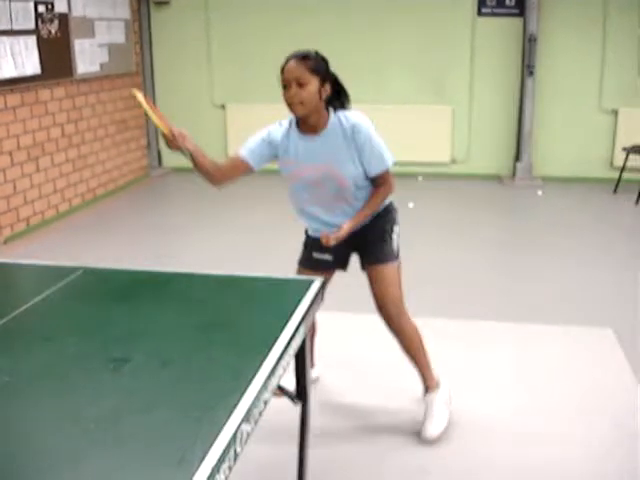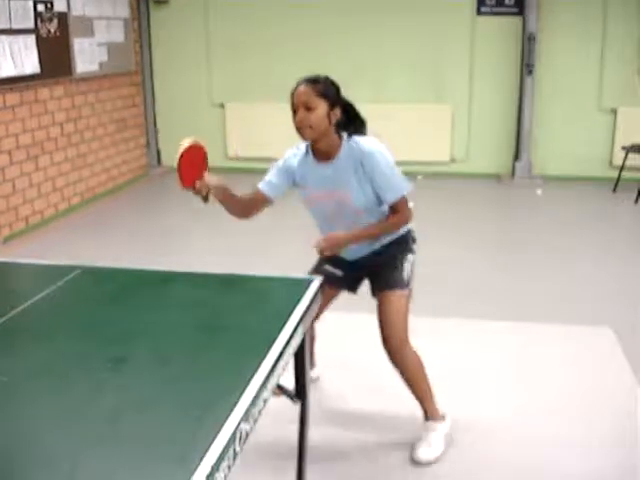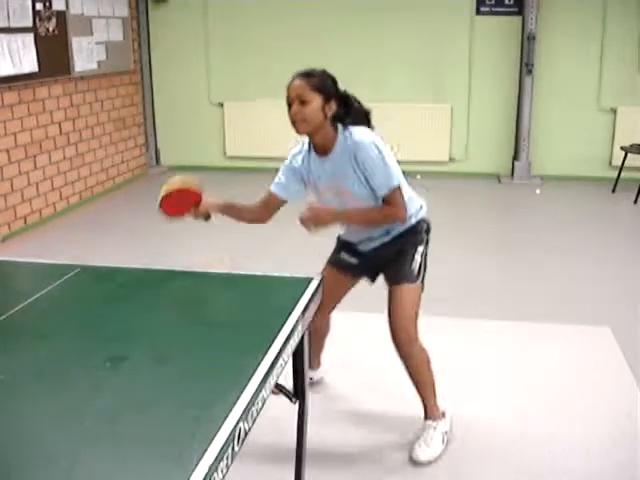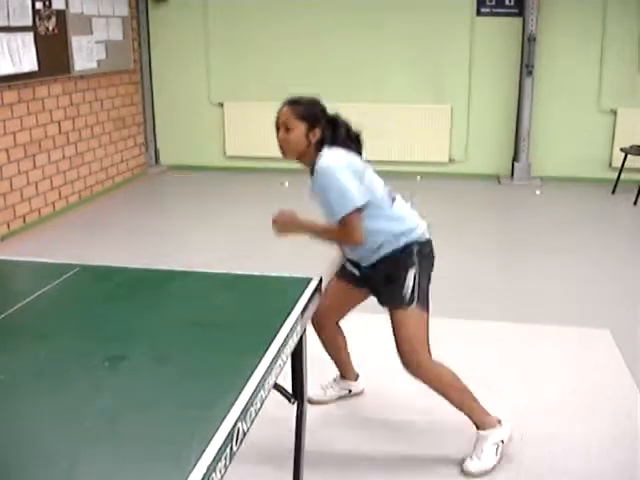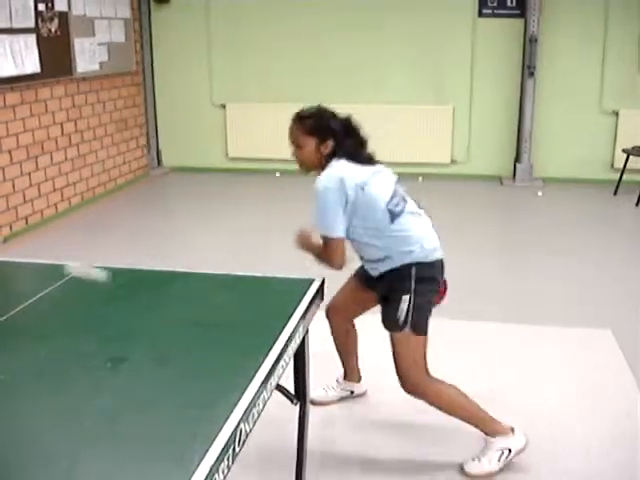
dt=0.2s
person 1, frame 1
left shoulder: (354, 127)
right shoulder: (278, 137)
left elbow: (385, 184)
right elbow: (220, 174)
left wrist: (349, 225)
right wrist: (189, 148)
left hip: (373, 221)
right hip: (321, 230)
left knee: (392, 312)
left ankle: (434, 391)
right ankle: (305, 368)
person 1, frame 2
left shoulder: (368, 153)
right shoulder: (294, 163)
left elbow: (402, 216)
right elbow: (247, 207)
left wrist: (347, 236)
right wrist: (217, 189)
left hip: (390, 247)
right hip: (341, 251)
left knee: (395, 343)
left ankle: (435, 420)
right ankle: (305, 370)
person 1, frame 3
left shoulder: (362, 144)
right shoulder: (300, 159)
left elbow: (392, 209)
right elbow: (262, 211)
left wrist: (330, 215)
right wrist: (218, 205)
left hip: (403, 234)
right hip: (358, 239)
left knee: (404, 338)
right knee: (318, 310)
left ankle: (435, 418)
right ankle: (311, 369)
person 1, frame 4
left shoulder: (331, 164)
right shoulder: (331, 164)
left elbow: (354, 234)
left wrist: (300, 226)
left hip: (403, 252)
right hip: (371, 254)
left knee: (415, 361)
right knee: (322, 316)
left ankle: (491, 428)
right ankle: (348, 380)
person 1, frame 5
left shoulder: (328, 182)
right shoulder: (362, 168)
left elbow: (335, 258)
right elbow: (401, 212)
left wrist: (308, 245)
left hip: (408, 269)
right hip: (392, 260)
left knee: (414, 381)
right knee: (336, 315)
left ankle: (504, 436)
right ankle: (352, 382)
